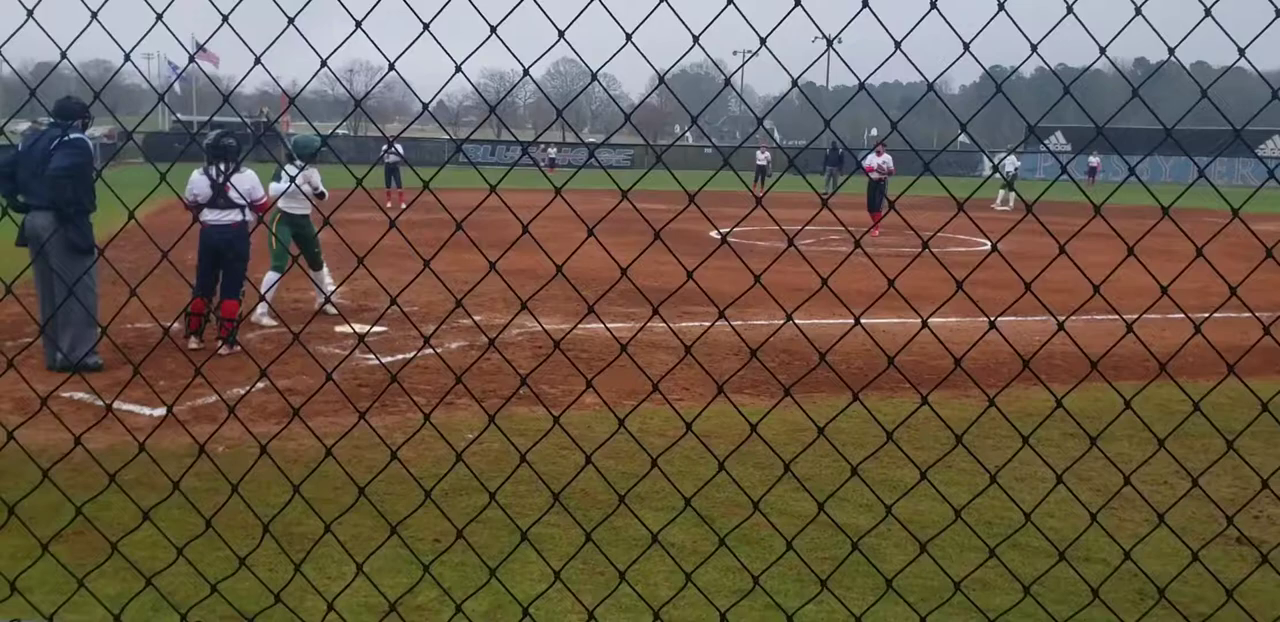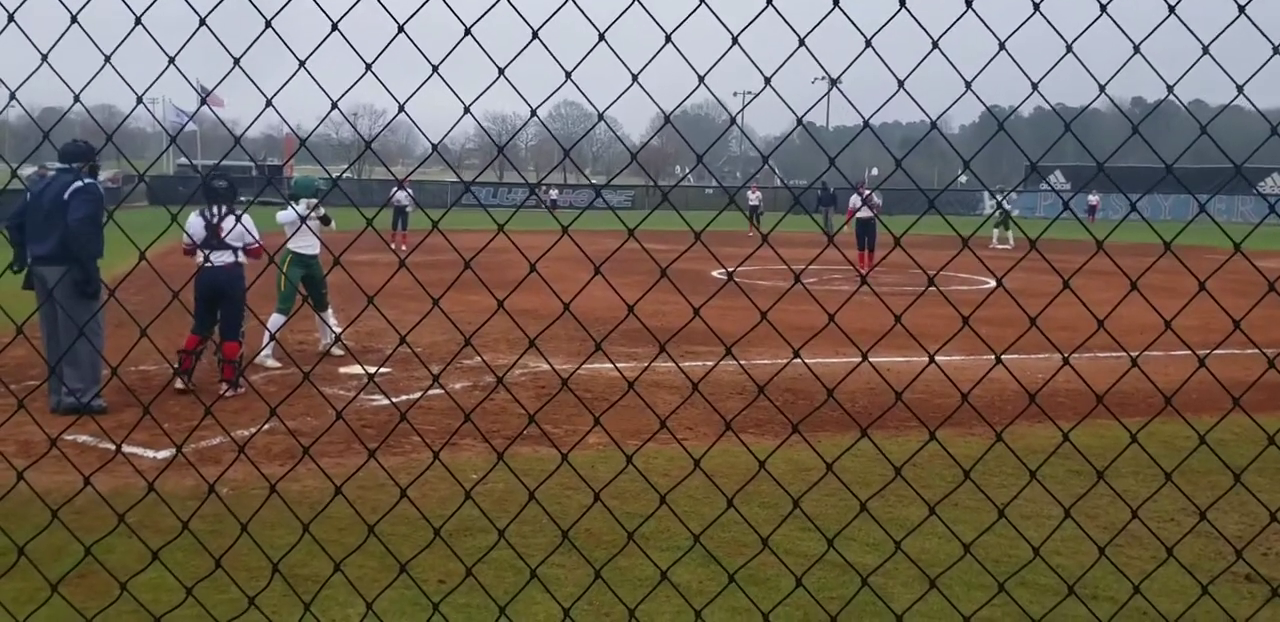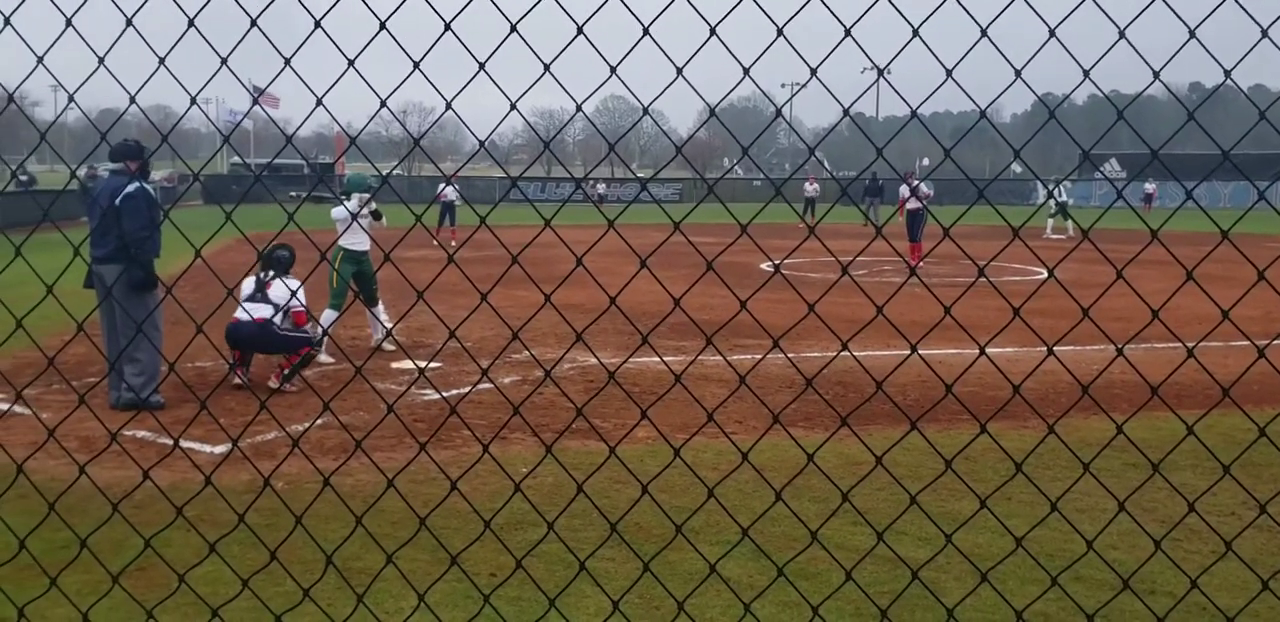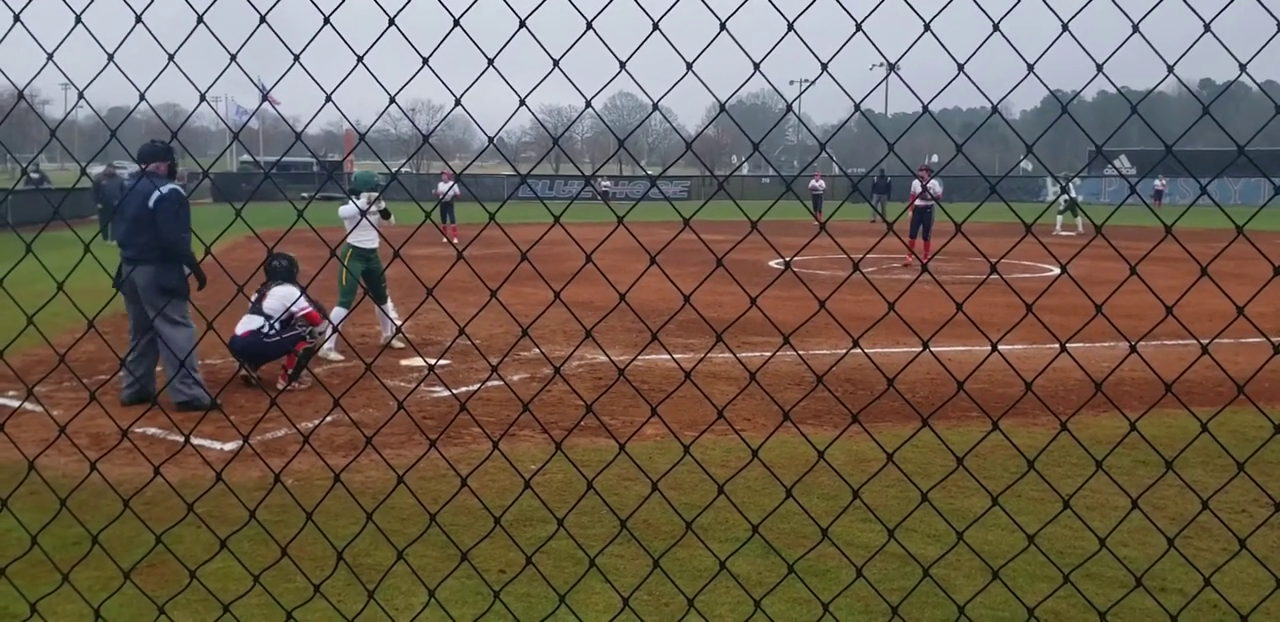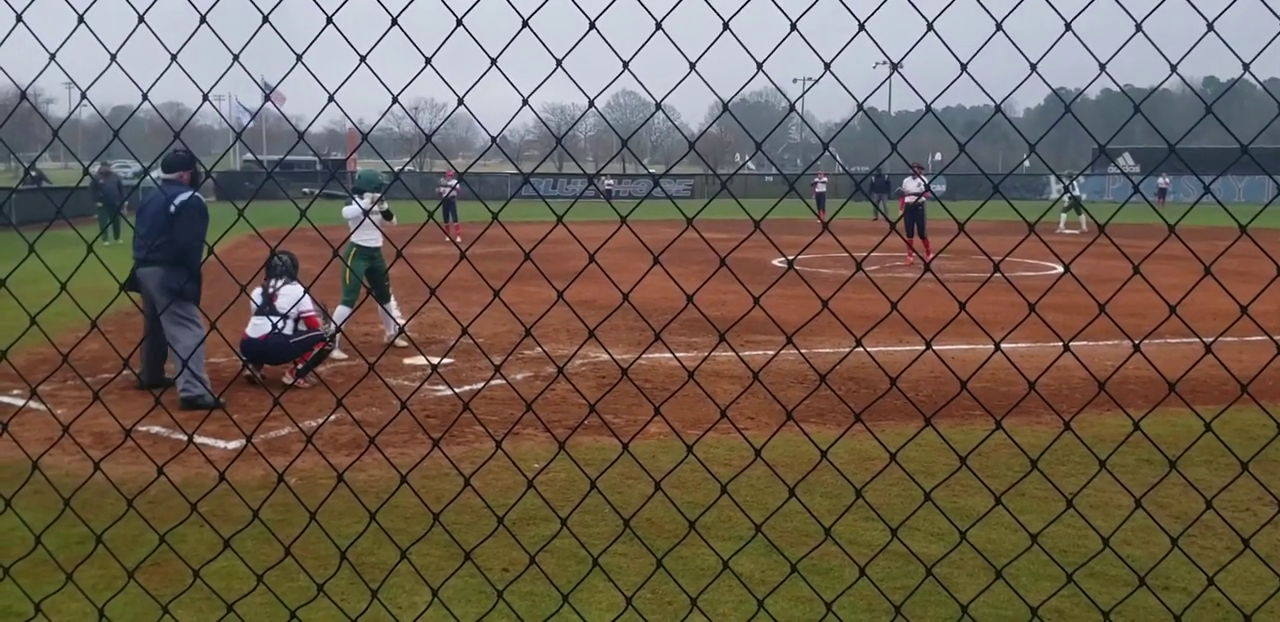
dt=1s
person 1, frame 1
left shoulder: (32, 141)
right shoulder: (75, 142)
right elbow: (58, 175)
right wrist: (68, 210)
left hip: (34, 221)
right hip: (62, 224)
left knee: (48, 291)
right knee: (79, 289)
left ankle: (54, 353)
right ankle: (78, 355)
person 1, frame 2
left shoulder: (40, 187)
right shoulder: (85, 187)
left elbow: (15, 224)
right elbow: (79, 229)
left wrist: (22, 255)
right wrist: (88, 268)
left hip: (41, 268)
right hip: (69, 269)
left knee: (54, 334)
right knee: (84, 333)
left ankle: (58, 395)
right ankle: (81, 396)
person 1, frame 3
left shoulder: (101, 188)
right shoulder: (135, 189)
left elbow: (98, 230)
right elbow: (138, 237)
left wrist: (102, 261)
right wrist: (147, 271)
left hip: (102, 267)
right hip: (128, 269)
left knee: (115, 333)
right knee: (143, 331)
left ankle: (118, 391)
right ankle: (138, 393)
person 1, frame 4
left shoulder: (128, 191)
right shoulder: (167, 192)
left elbow: (119, 233)
right elbow: (175, 239)
right wrist: (195, 268)
left hip: (131, 269)
right hip: (159, 270)
left knee: (142, 332)
right knee: (177, 331)
left ankle: (136, 388)
right ankle: (189, 395)
person 1, frame 5
left shoulder: (150, 197)
right shoulder: (189, 199)
left elbow: (138, 239)
right elbow: (189, 245)
left wrist: (147, 263)
right wrist: (195, 280)
left hip: (144, 270)
right hip: (169, 273)
left knee: (155, 325)
right knee: (188, 330)
left ankle: (150, 376)
right ankle: (193, 392)
person 2, frame 1
left shoulder: (313, 172)
right shoulder: (285, 170)
left elbow: (323, 197)
right elbow: (272, 191)
left wrist: (315, 187)
right wrist: (296, 182)
left hip: (303, 221)
right hip: (282, 220)
left knee: (317, 261)
right knee: (279, 266)
left ankle: (324, 301)
right ankle: (260, 312)
person 2, frame 2
left shoulder: (314, 209)
right shoulder: (291, 209)
left elbow: (330, 225)
right elbow: (280, 219)
left wrist: (319, 211)
right wrist: (303, 207)
left hip: (313, 261)
right hip: (293, 260)
left knee: (322, 303)
right knee: (284, 307)
left ankle: (327, 342)
right ankle: (264, 354)
person 2, frame 3
left shoulder: (365, 208)
right shoulder: (345, 206)
left elbow: (382, 222)
right elbow: (335, 215)
left wrist: (371, 206)
right wrist: (355, 202)
left hip: (363, 257)
right hip: (344, 257)
left knee: (373, 299)
right knee: (336, 303)
left ankle: (379, 338)
right ankle: (318, 349)
person 2, frame 4
left shoulder: (374, 205)
right shoulder: (352, 204)
left elbow: (390, 221)
right elbow: (343, 213)
left wrist: (380, 204)
right wrist: (364, 201)
left hip: (372, 254)
right hip: (353, 254)
left knee: (382, 296)
right knee: (346, 300)
left ankle: (389, 335)
right ankle: (327, 347)
person 2, frame 5
left shoulder: (376, 205)
right shoulder: (355, 204)
left elbow: (391, 221)
right elbow: (347, 214)
left wrist: (383, 206)
right wrist: (368, 201)
left hip: (376, 253)
right hip: (357, 253)
left knee: (385, 295)
right knee: (349, 299)
left ankle: (392, 334)
right ankle: (331, 344)
person 3, frame 1
left shoulder: (198, 176)
right shoulder: (247, 176)
left elbow: (190, 205)
right elbow: (262, 207)
left hip: (209, 233)
right hip: (236, 234)
left knee: (203, 285)
right knee: (232, 288)
left ankle: (193, 335)
right ankle: (225, 340)
person 3, frame 2
left shoulder: (195, 217)
right shoulder: (240, 218)
left elbow: (187, 250)
right elbow: (256, 253)
left hip: (204, 275)
right hip: (231, 276)
left knee: (201, 325)
right knee: (232, 330)
left ankle: (183, 376)
right ankle: (229, 383)
person 3, frame 3
left shoulder: (249, 281)
right shoulder: (291, 283)
right elbow: (300, 320)
left hip: (233, 334)
right hip: (261, 333)
right knee: (313, 341)
left ankle: (239, 372)
right ankle: (281, 379)
person 3, frame 4
left shoulder: (262, 289)
right shoulder: (289, 290)
right elbow: (315, 320)
left hip: (237, 344)
right hip: (254, 345)
right knee: (309, 333)
left ankle: (250, 367)
right ankle: (288, 378)
person 3, frame 5
left shoulder: (257, 291)
right shoulder: (298, 289)
right elbow: (313, 324)
right wrist: (320, 320)
left hip: (248, 346)
right hip: (276, 347)
right knee: (327, 337)
left ankle: (254, 366)
right ankle: (296, 374)
